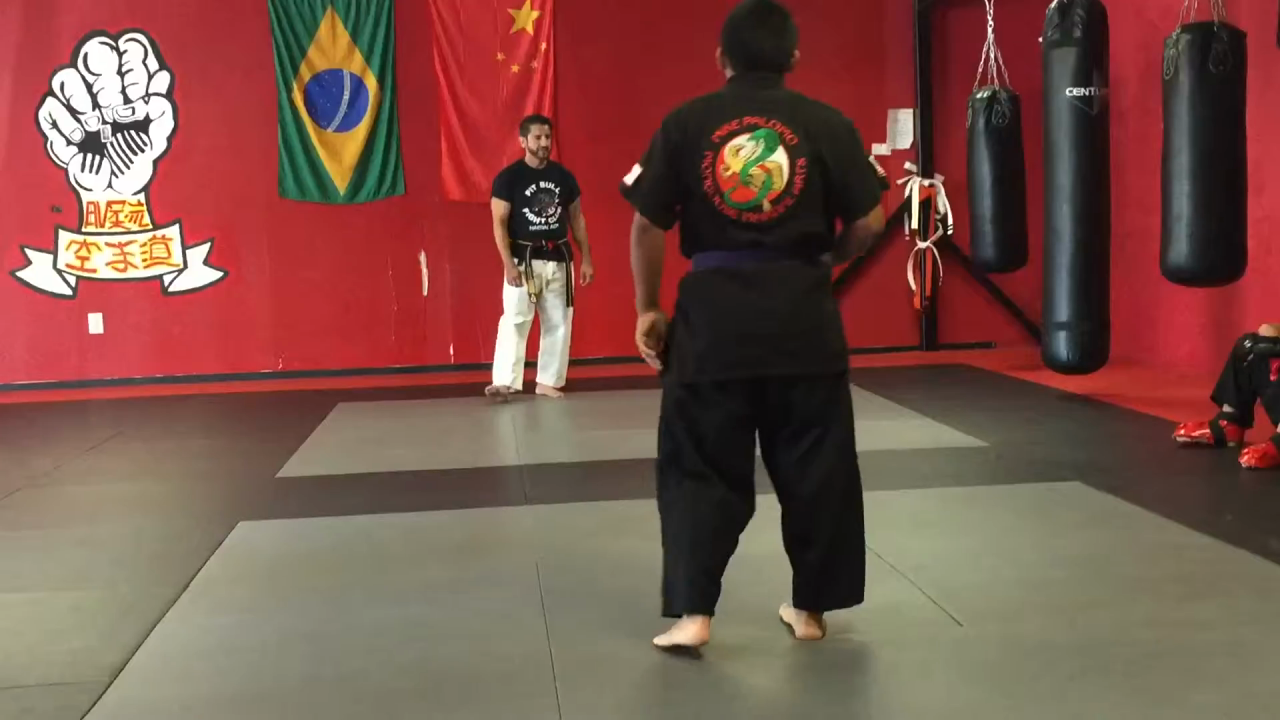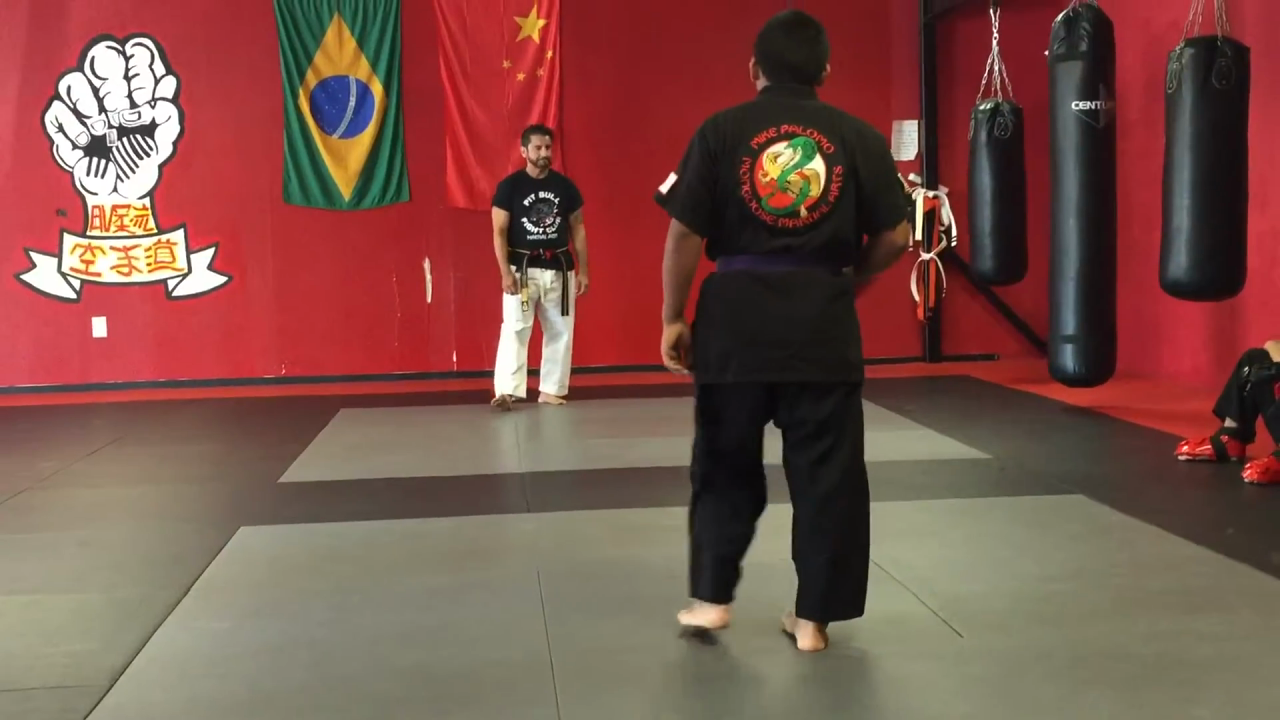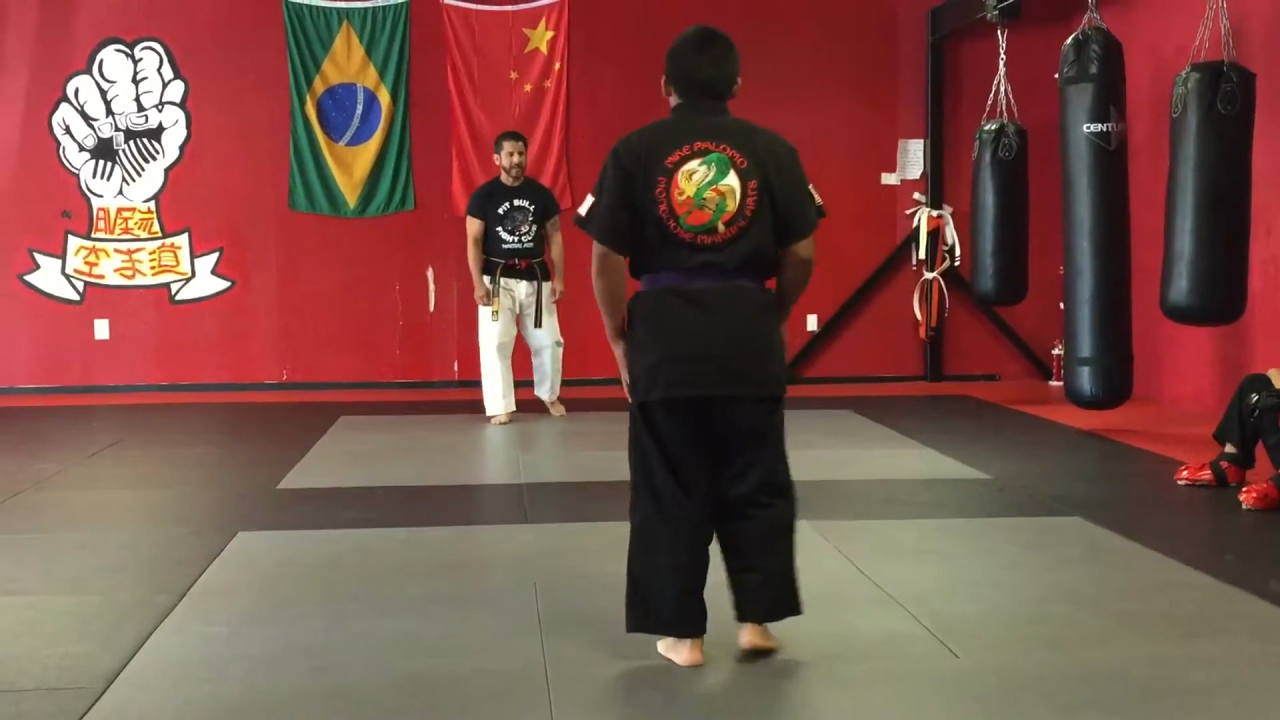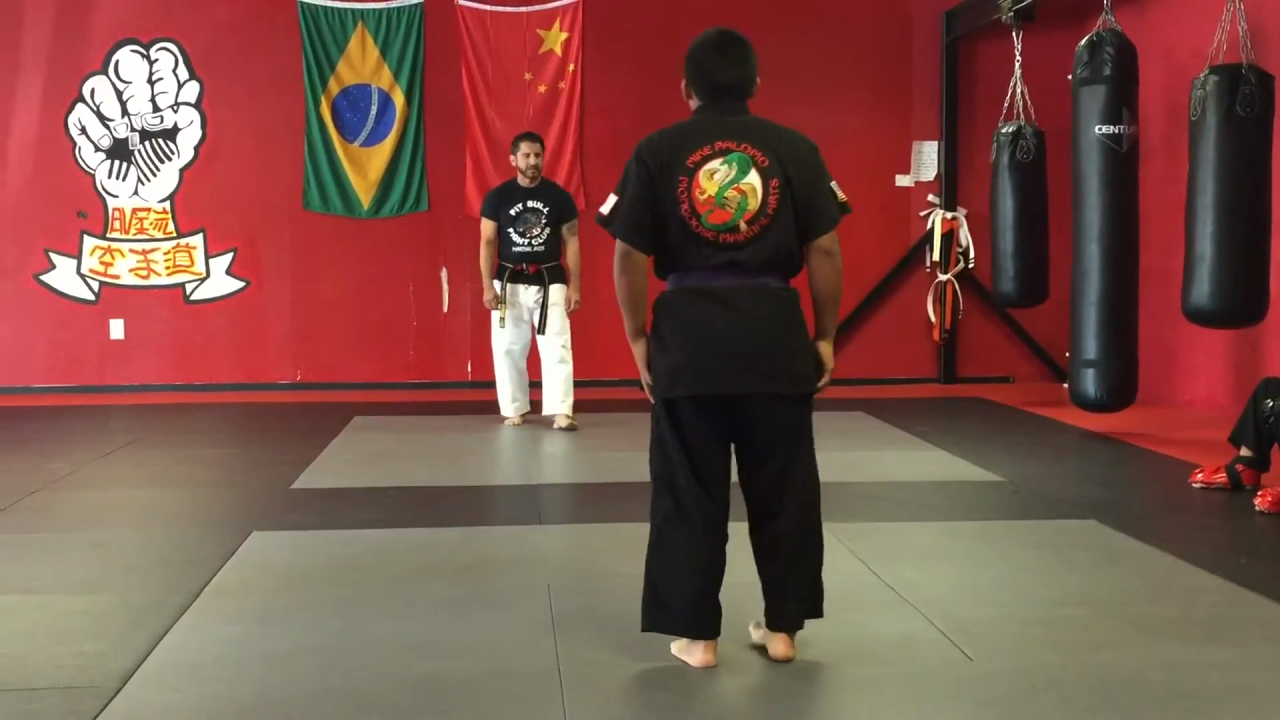
dt=0.7s
person 1, frame 1
left shoulder: (685, 123)
right shoulder: (827, 123)
left elbow: (647, 225)
right elbow: (868, 222)
left wrist: (647, 308)
left hip: (713, 310)
right hip: (802, 310)
left knee: (699, 468)
right knee: (817, 466)
left ankle: (692, 612)
right ankle: (810, 606)
person 1, frame 2
left shoulder: (721, 130)
right shoulder: (858, 136)
left elbow: (683, 234)
right elbow: (894, 237)
left wrist: (673, 318)
left hip: (735, 313)
right hip: (822, 318)
left knee: (723, 467)
right knee: (828, 473)
left ankle: (710, 597)
right ankle: (813, 617)
person 1, frame 3
left shoulder: (635, 150)
right shoulder: (772, 149)
left elbow: (607, 255)
right elbow: (801, 252)
left wrist: (620, 336)
left hip: (664, 332)
right hip: (748, 332)
left knee: (669, 490)
right knee: (756, 483)
left ankle: (681, 631)
right ankle: (756, 619)
person 1, frame 4
left shoulder: (658, 150)
right shoulder: (794, 148)
left elbow: (629, 256)
right elbow: (824, 251)
left wrist: (638, 336)
right wrist: (825, 334)
left hip: (689, 333)
right hip: (776, 331)
left knee: (689, 491)
right knee: (784, 489)
left ankle: (696, 633)
right ankle: (782, 627)
person 2, frame 1
left shoulder: (563, 176)
right shoulder: (508, 177)
left elbow: (577, 218)
right elbow: (499, 223)
left wrist: (586, 258)
right wrist: (508, 264)
left hip: (559, 259)
right hip: (524, 259)
left knee: (558, 323)
right knee: (514, 321)
left ankle: (548, 382)
right ankle: (504, 382)
person 2, frame 2
left shoulder: (566, 187)
right shoulder: (509, 186)
left elbow: (578, 229)
right elbow: (499, 232)
left wrist: (582, 270)
right wrist: (506, 272)
left hip: (559, 268)
right hip: (523, 268)
left knee: (560, 332)
right knee: (514, 330)
left ankle: (551, 390)
right ankle: (507, 391)
person 2, frame 3
left shoulder: (542, 194)
right shoulder: (484, 195)
left elbow: (554, 237)
right elbow: (474, 241)
left wrist: (558, 278)
right wrist: (478, 283)
left hip: (536, 277)
right hip: (498, 278)
left knee: (548, 342)
right knee: (495, 344)
left ankle: (549, 395)
right ankle: (500, 408)
person 2, frame 4
left shoulder: (559, 197)
right shoulder: (498, 197)
left elbow: (571, 242)
right elbow: (487, 242)
left wrist: (574, 286)
right wrist: (488, 285)
left hip: (550, 282)
right hip: (510, 282)
left knee: (556, 347)
right knee: (508, 350)
left ankle: (560, 412)
right ankle: (513, 409)
